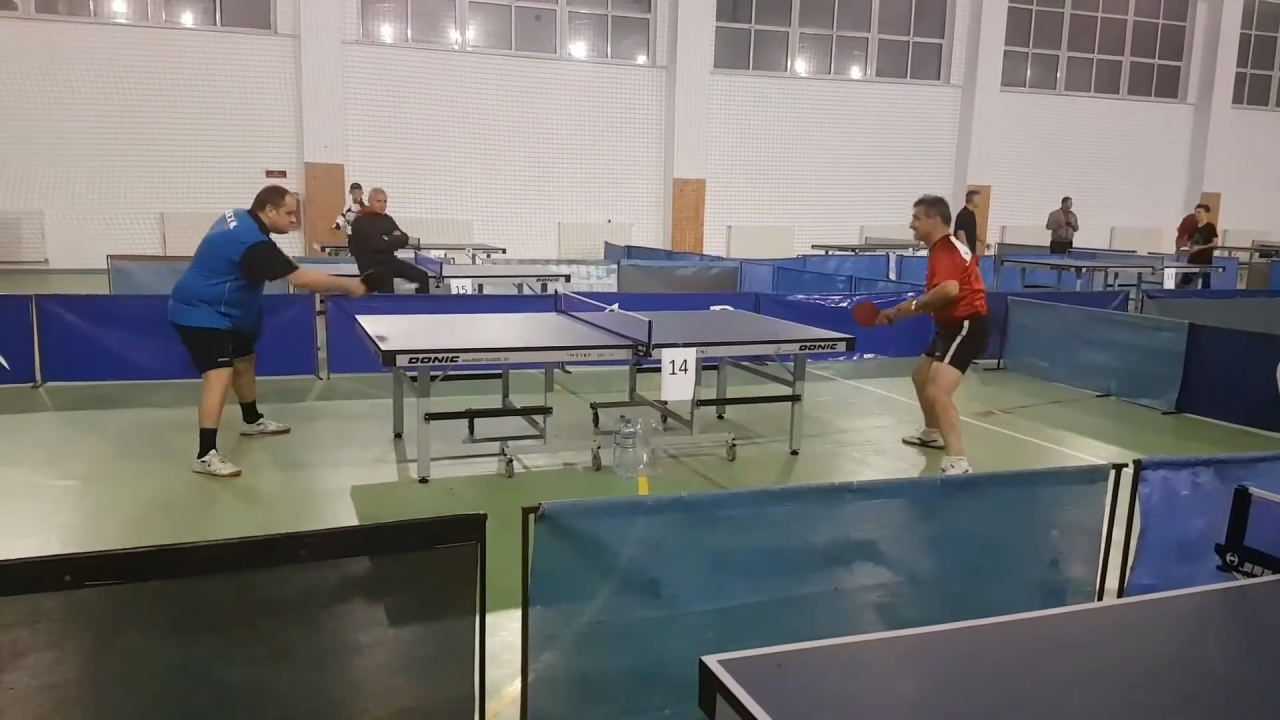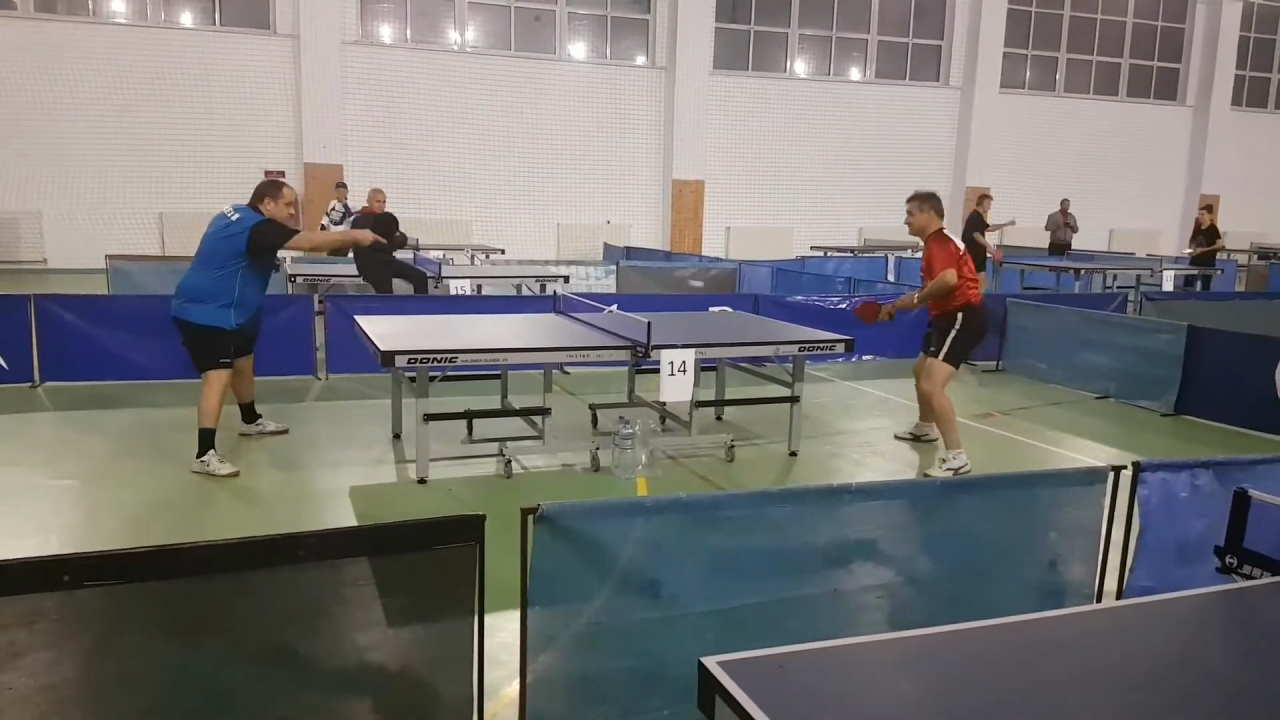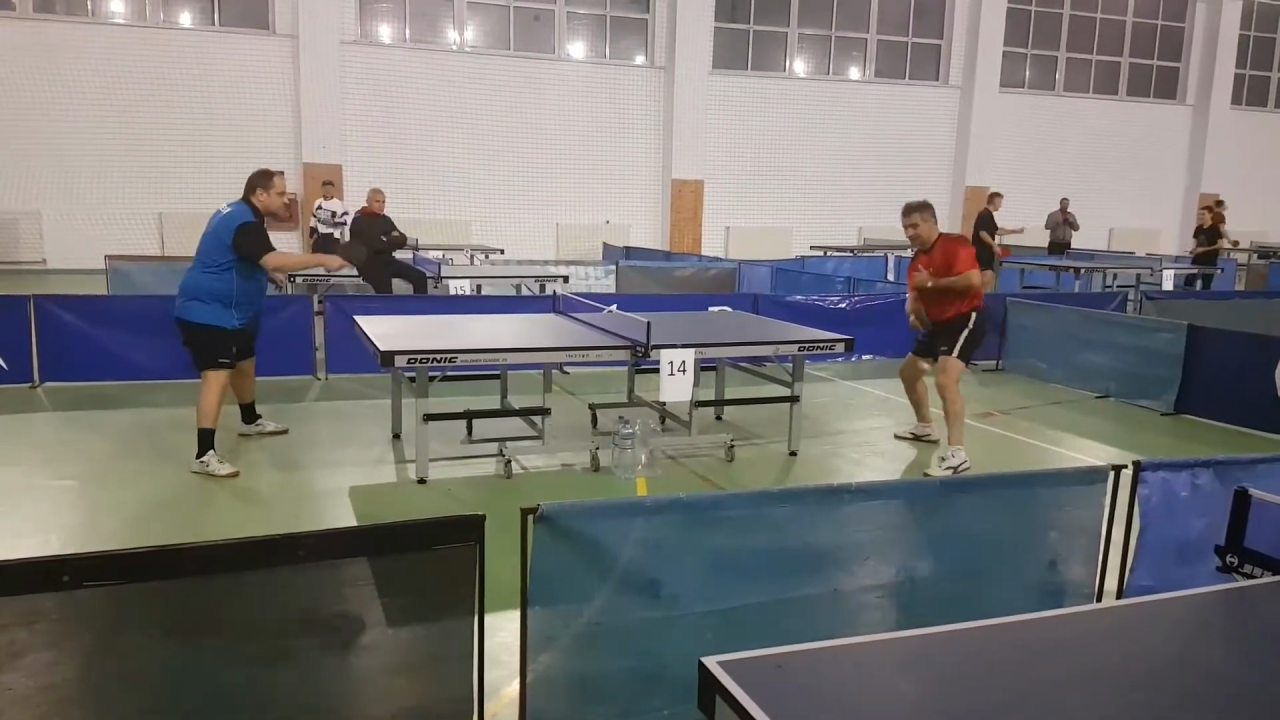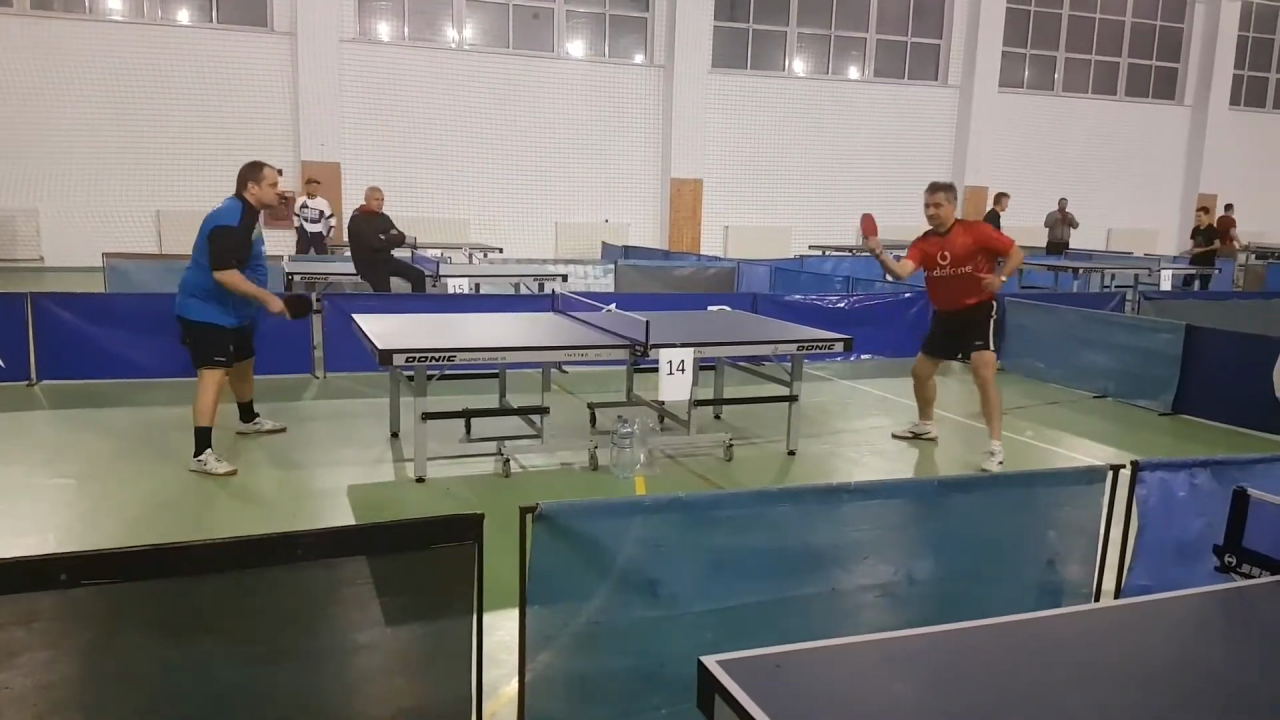
dt=0.2s
person 1, frame 1
left shoulder: (240, 218)
right shoulder: (251, 241)
right elbow: (298, 277)
left wrist: (287, 265)
right wrist: (346, 285)
left hip: (217, 311)
right hip: (199, 315)
left knee: (244, 362)
right knee: (219, 377)
left ankle: (252, 420)
right ankle: (206, 455)
person 1, frame 2
left shoulder: (237, 214)
right shoulder: (256, 227)
right elbow: (305, 241)
left wrist: (268, 261)
right wrist: (354, 235)
left hip: (216, 310)
right hip: (204, 314)
left knee: (243, 362)
right knee: (218, 376)
left ankle: (251, 420)
right ankle: (205, 455)
person 1, frame 3
left shoulder: (237, 213)
right shoulder: (245, 223)
right elbow: (272, 259)
left wrist: (267, 274)
right wrist: (322, 260)
left hip: (221, 311)
right hip: (207, 312)
left knee: (245, 363)
right knee: (217, 376)
left ankle: (250, 420)
right ankle: (204, 455)
person 1, frame 4
left shoulder: (244, 213)
right shoulder: (230, 221)
right elbow: (223, 273)
left wrist: (259, 295)
right wrist: (267, 297)
left hip: (232, 311)
right hip: (207, 311)
left knee: (244, 362)
right knee: (213, 374)
left ankle: (249, 419)
right ankle: (201, 453)
person 2, frame 1
left shoulder: (945, 250)
right shoulder: (945, 249)
left elbow: (949, 290)
right elbow: (936, 299)
left wrist: (913, 305)
right wrist: (896, 314)
left hip: (965, 327)
right hip: (955, 326)
left knee: (936, 392)
right knee: (921, 375)
left ankle: (957, 464)
right ankle: (932, 433)
person 2, frame 2
left shoulder: (939, 242)
right shoulder: (937, 243)
left elbow: (949, 279)
right elbow: (934, 290)
left wrist: (918, 298)
right wrist: (897, 307)
left hip: (961, 318)
right hip: (949, 318)
left knee: (930, 386)
right knee: (920, 371)
left ankle: (956, 457)
right ankle: (926, 427)
person 2, frame 3
left shoulder: (955, 244)
right shoulder: (917, 260)
left elbow: (974, 279)
right elbow: (916, 295)
left wrist: (931, 283)
right wrist: (913, 312)
left hip: (965, 320)
right hip: (939, 323)
left knee: (945, 381)
right knee: (908, 371)
left ankle: (956, 454)
right ankle: (925, 427)
person 2, frame 4
left shoulder: (976, 231)
right shoulder: (922, 243)
left elbow: (1016, 253)
right elbow: (901, 271)
left wrist: (1000, 277)
right wrist: (880, 254)
left hip: (977, 311)
right hip: (945, 315)
left knee: (984, 375)
right knee: (921, 371)
left ankle: (995, 446)
right ankle: (925, 424)
